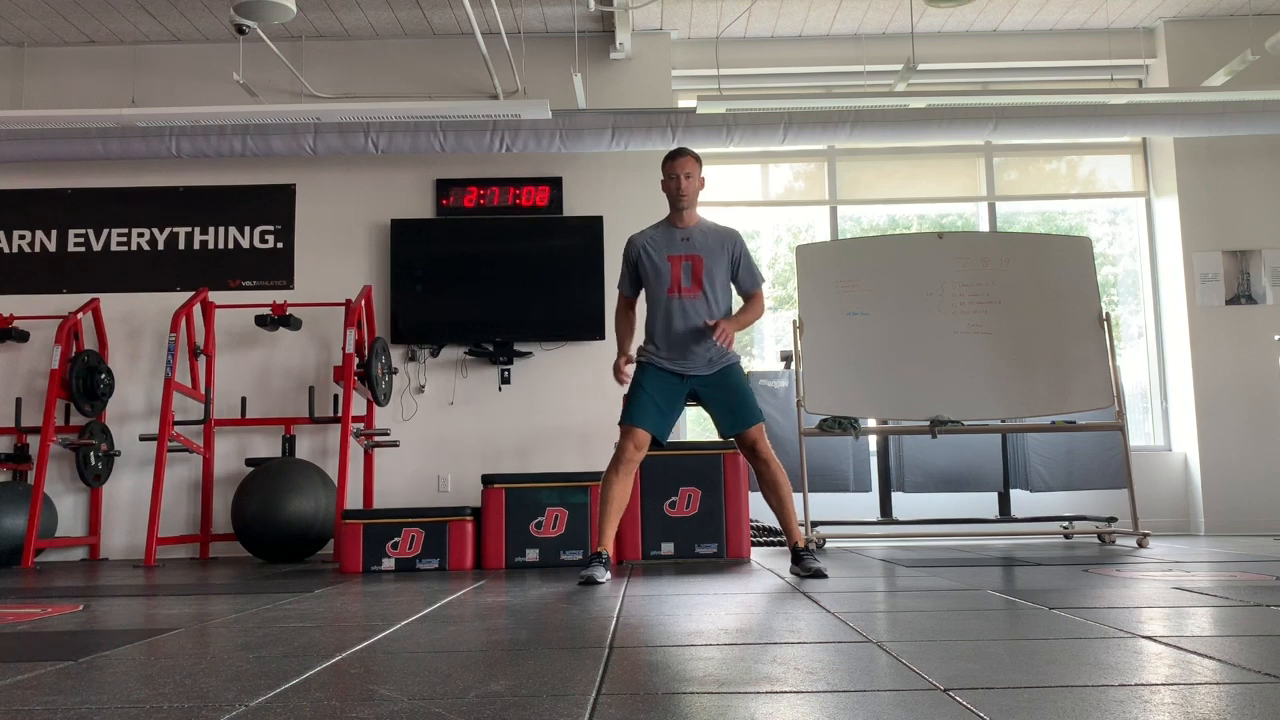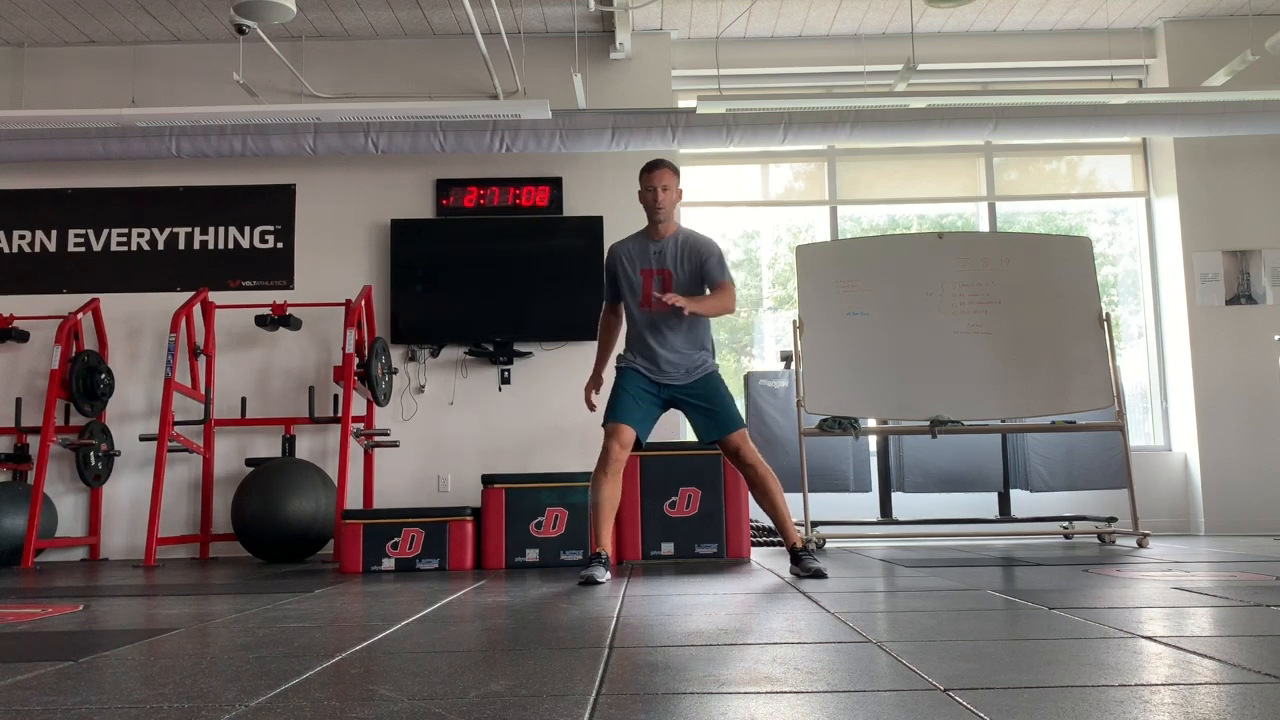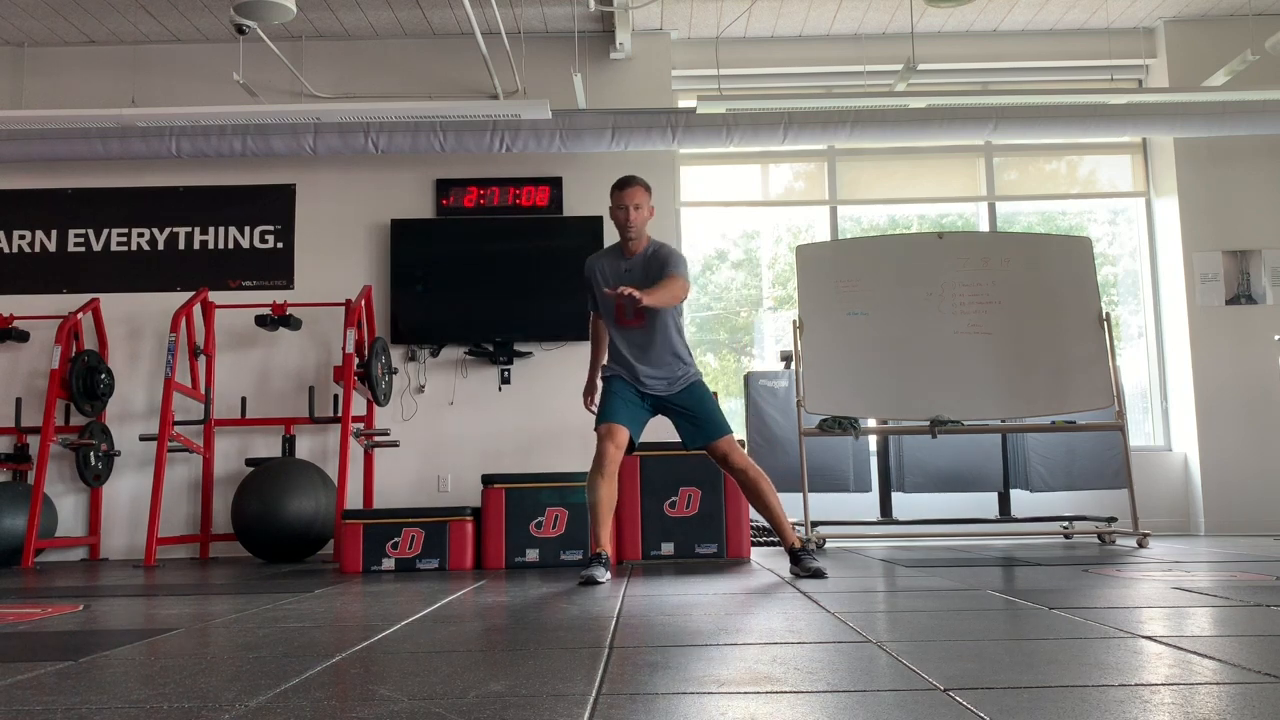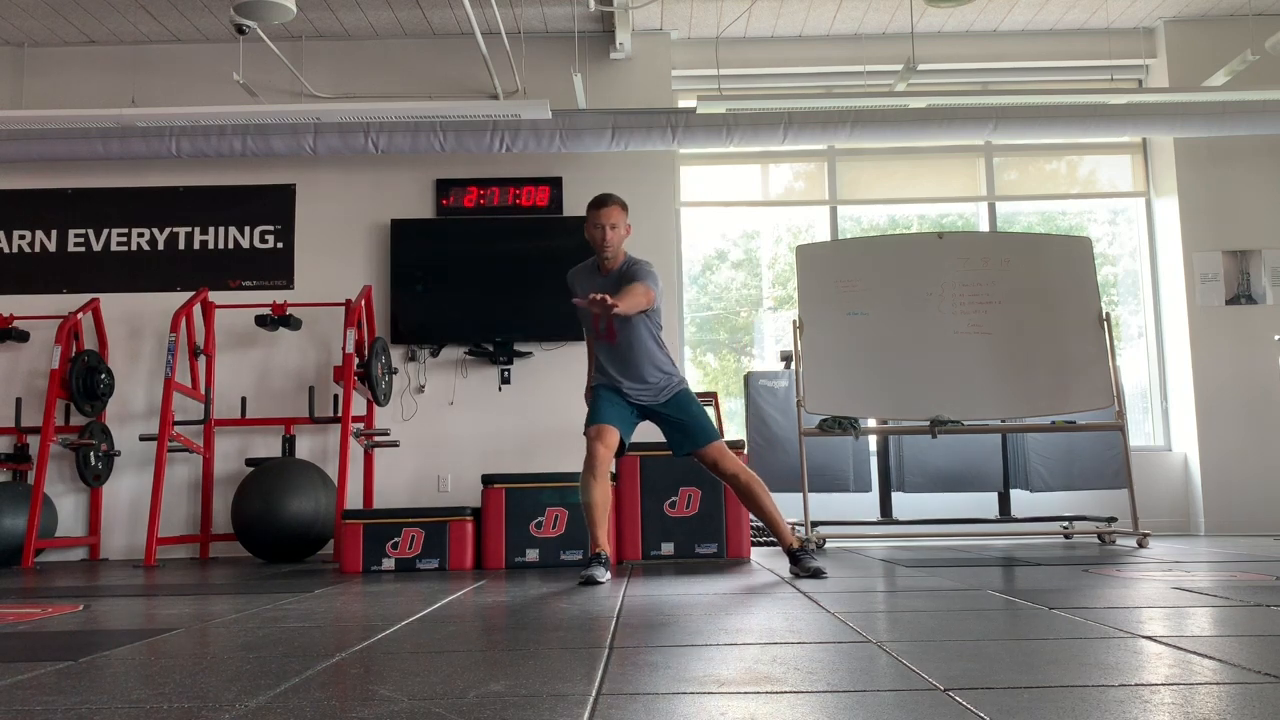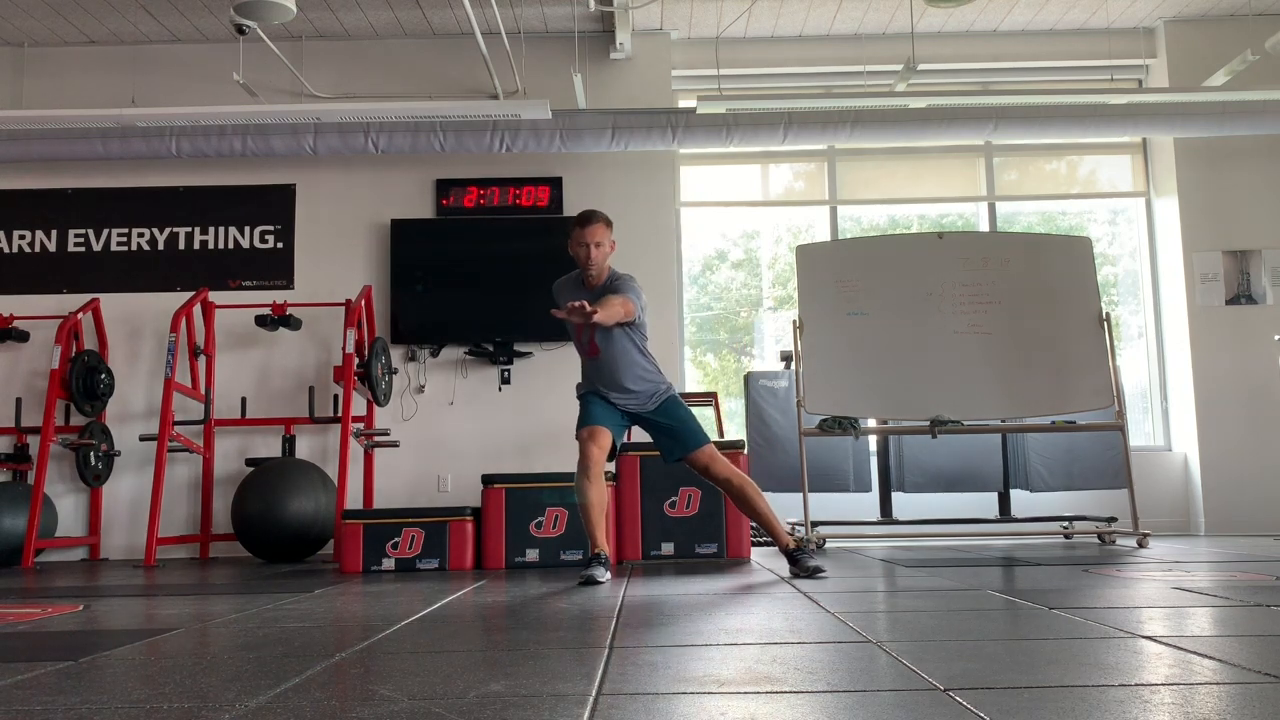
dt=0.3s
person 1, frame 1
left shoulder: (727, 239)
right shoulder: (641, 243)
left elbow: (756, 302)
right elbow: (626, 304)
left wrist: (731, 324)
right wrist: (622, 352)
left hip: (718, 363)
right hip: (660, 365)
left knee: (759, 448)
right knee: (629, 450)
left ankle: (799, 548)
right ankle: (602, 555)
person 1, frame 2
left shoulder: (702, 247)
right shoulder: (620, 253)
left elbow: (728, 301)
right elbow: (612, 313)
left wrist: (686, 303)
right wrist: (597, 370)
left hip: (696, 370)
right hip: (640, 371)
left knee: (744, 452)
right knee: (614, 449)
left ankle: (797, 549)
right ankle: (600, 556)
person 1, frame 3
left shoulder: (666, 257)
right shoulder: (595, 266)
left elbow: (677, 290)
left wrist: (643, 297)
right wrist: (593, 375)
left hip: (679, 378)
right hip: (624, 379)
left knee: (733, 457)
right knee: (608, 448)
left ankle: (795, 549)
right ankle: (600, 556)
person 1, frame 4
left shoulder: (641, 271)
right shoulder: (577, 278)
left elbow: (639, 297)
left wrist: (613, 304)
right wrist: (592, 378)
left hip: (664, 387)
right hip: (612, 387)
left knee: (724, 462)
right knee: (599, 449)
left ankle: (794, 549)
right ankle: (599, 556)
person 1, frame 5
left shoulder: (625, 287)
right shoulder: (562, 289)
left elbow: (616, 308)
left wrist: (593, 313)
left hip: (652, 394)
right hip: (601, 394)
left knee: (716, 467)
right knee: (591, 449)
left ankle: (791, 549)
right ankle: (599, 557)
